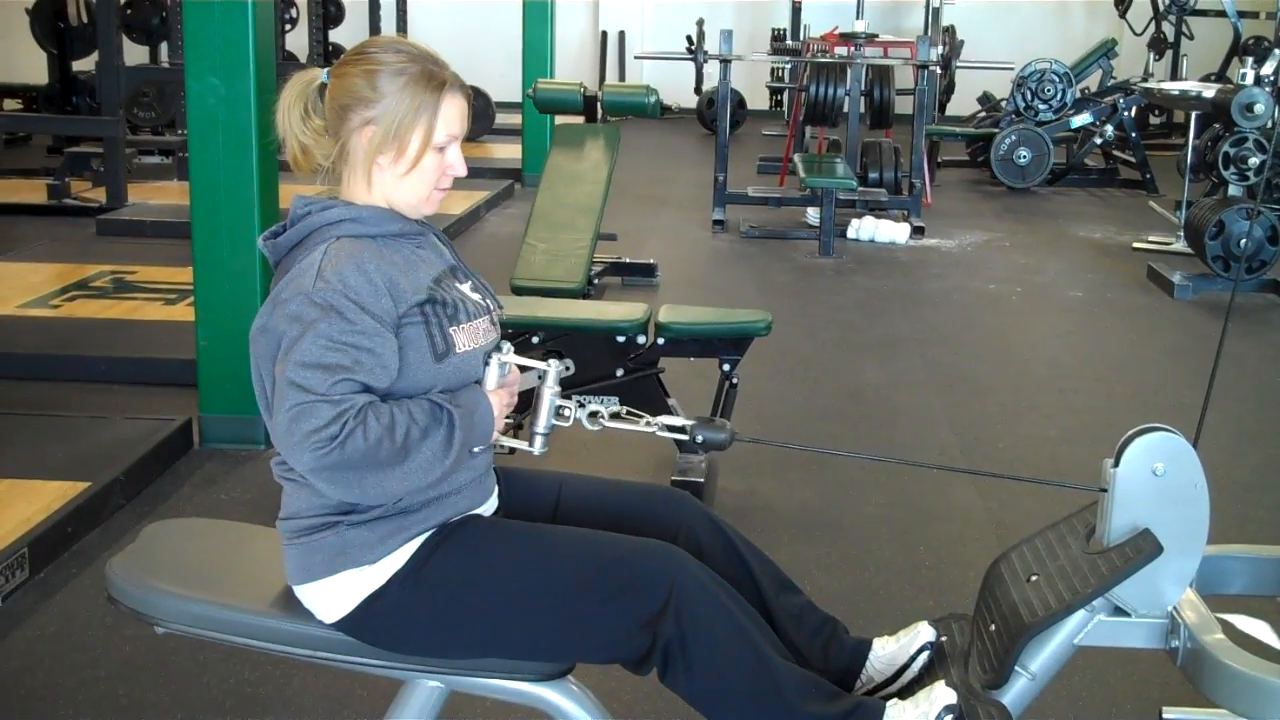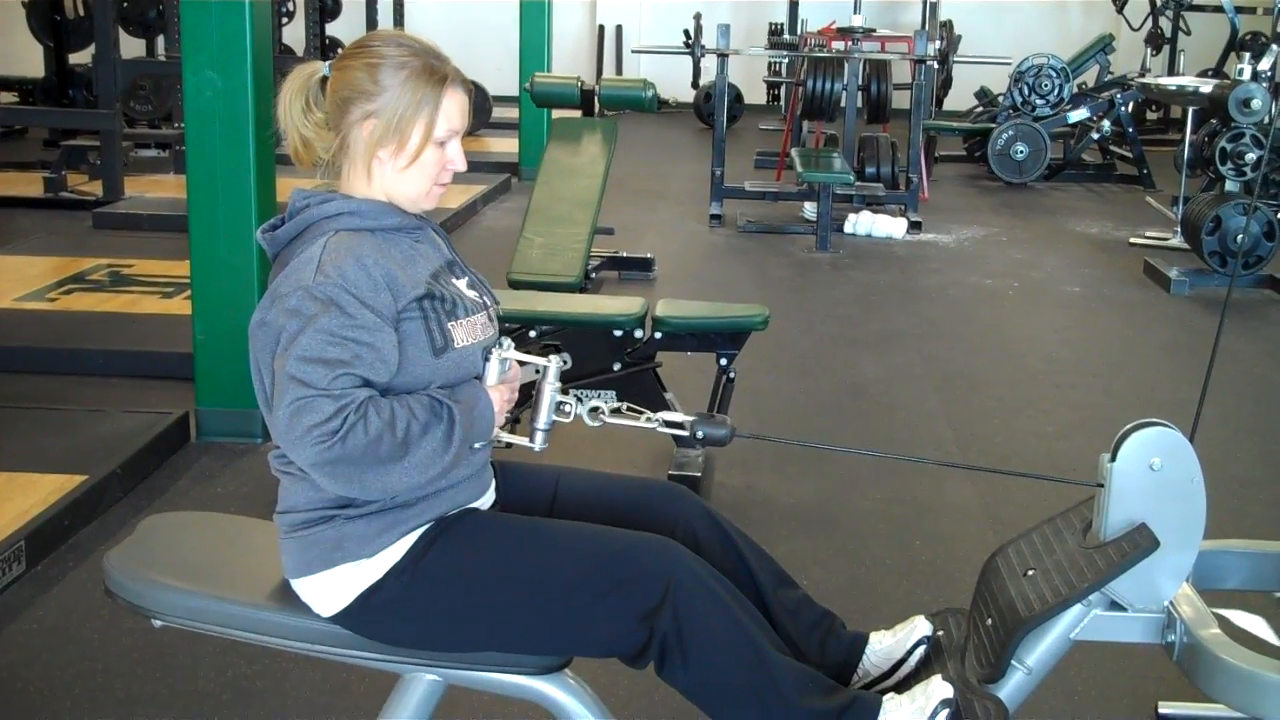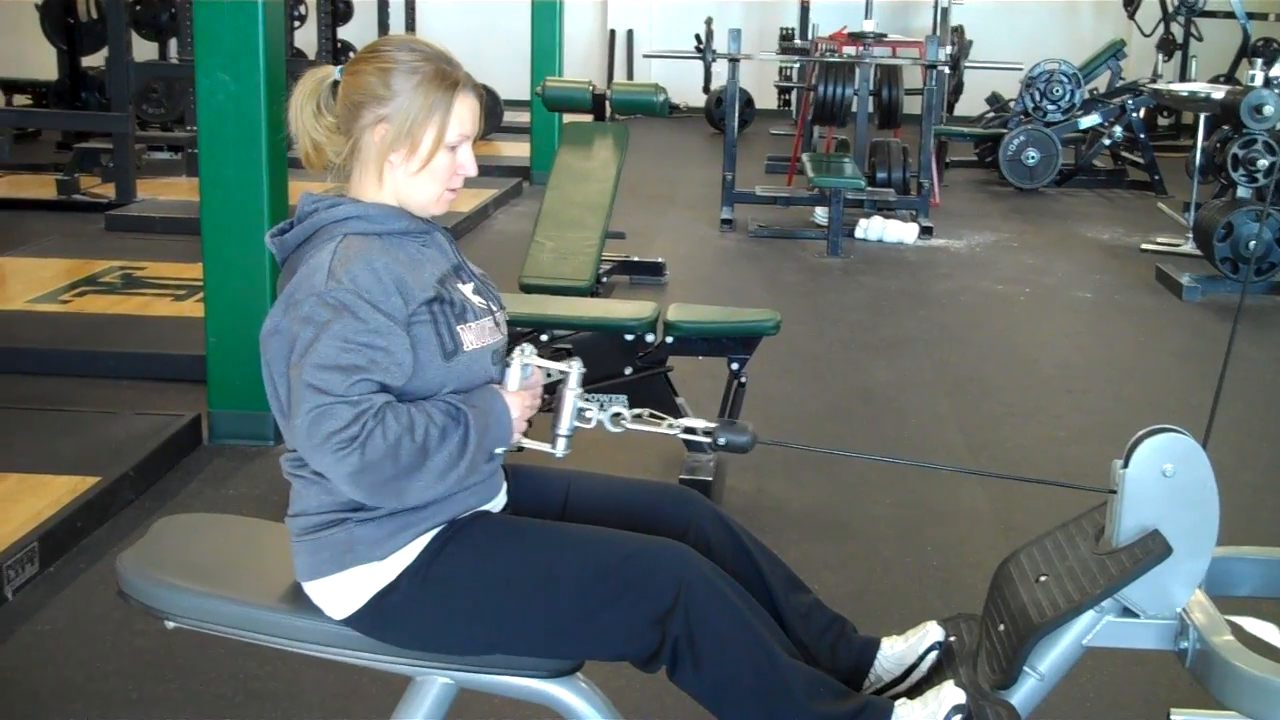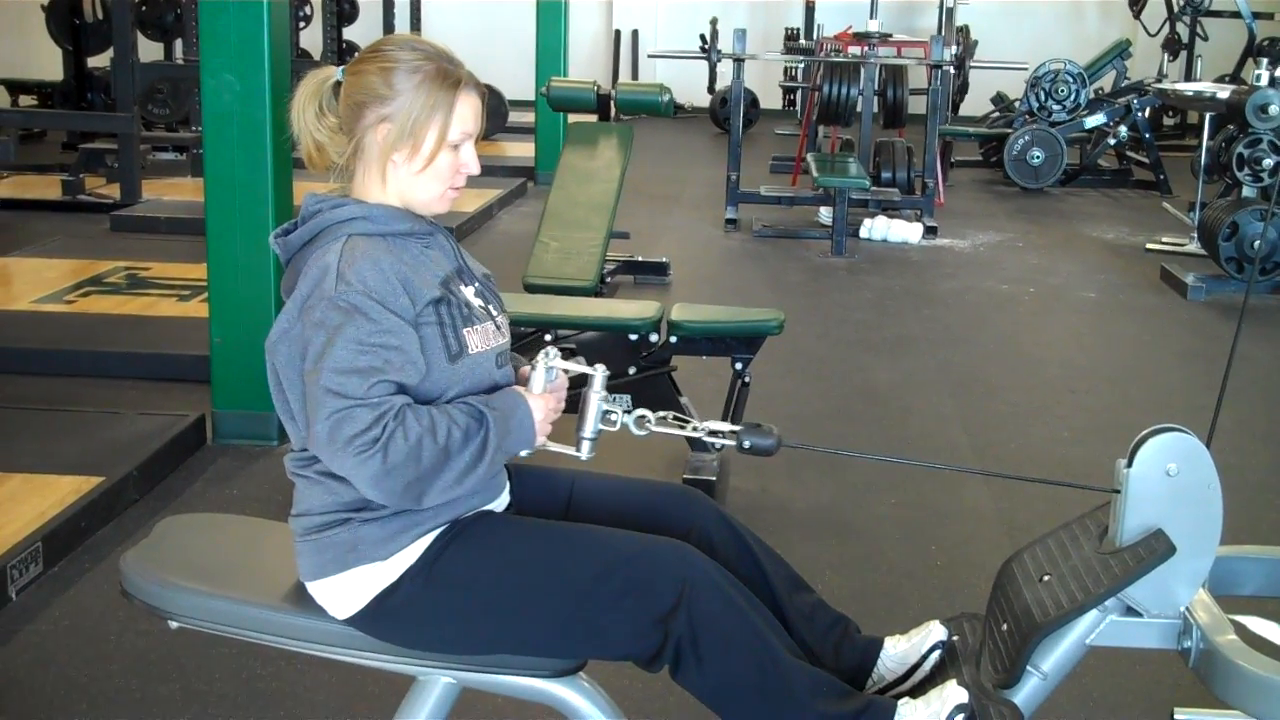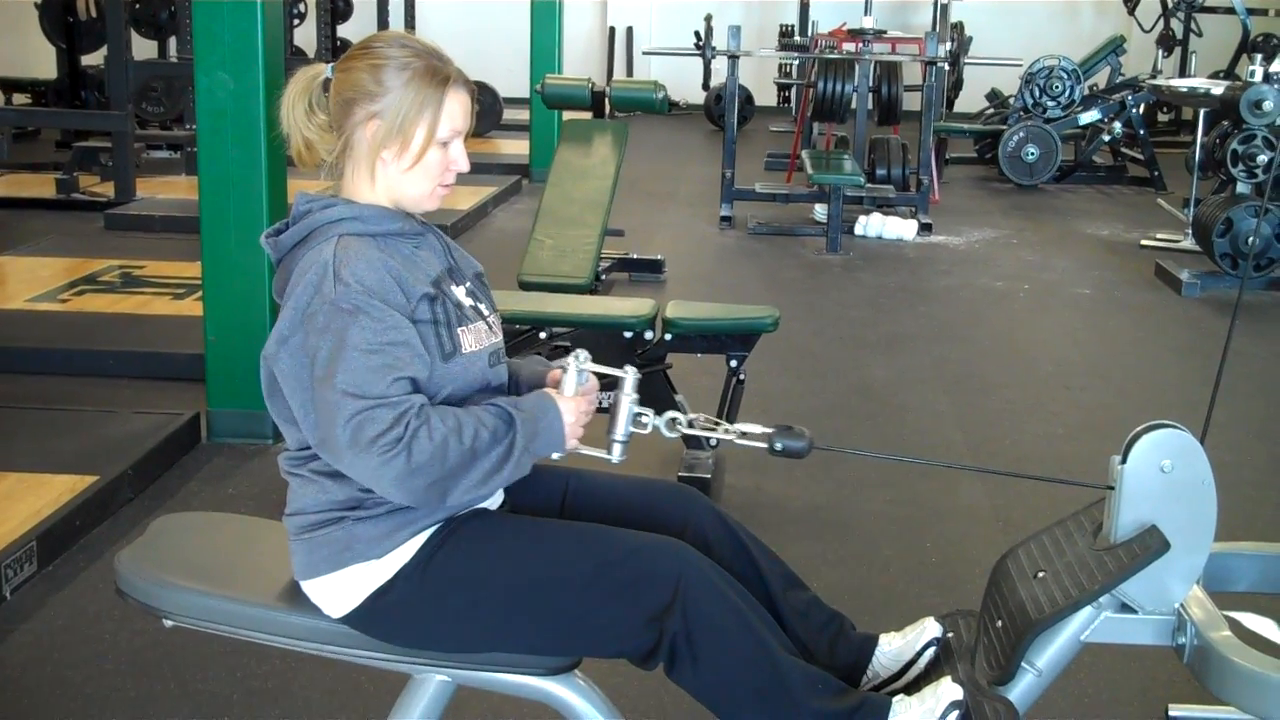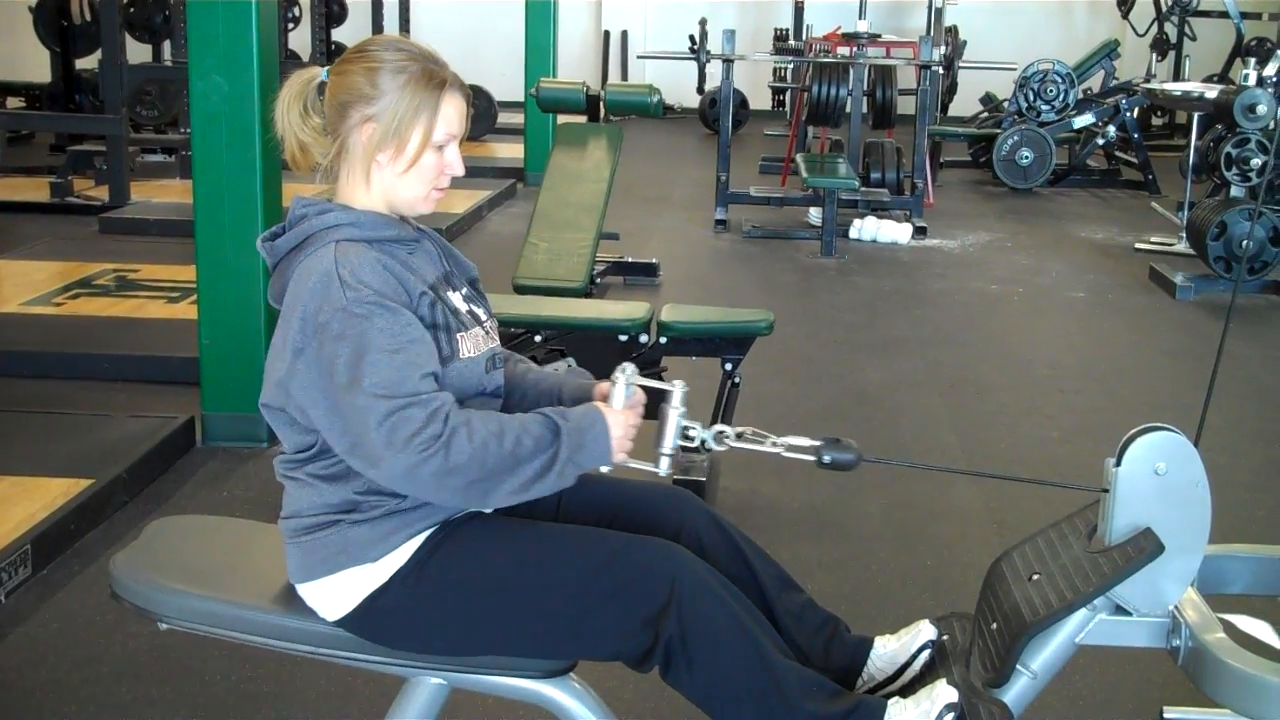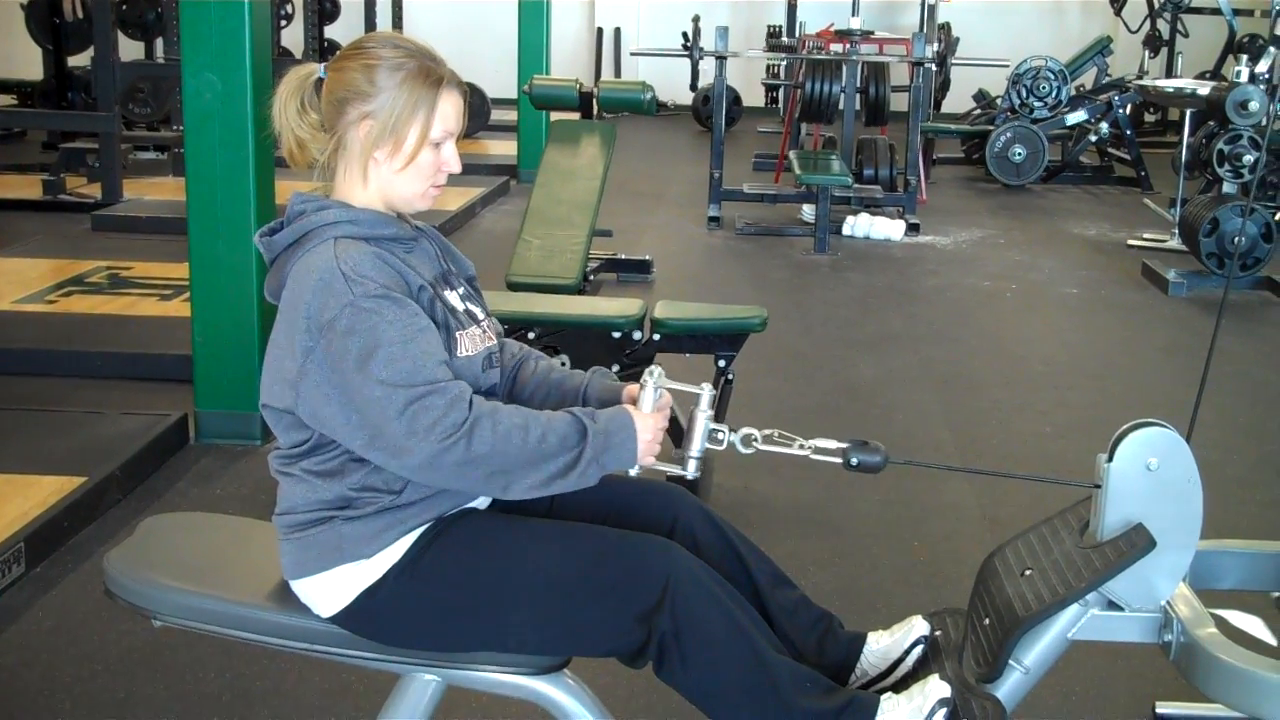
dt=0.3s
person 1, frame 1
left shoulder: (406, 241)
right shoulder: (336, 279)
right elbow: (325, 442)
left wrist: (499, 386)
right wrist: (473, 417)
left hip: (455, 501)
right hip: (384, 561)
left knee: (671, 516)
right knee: (660, 585)
left ankle: (841, 662)
person 1, frame 2
left shoulder: (403, 235)
right shoulder: (335, 271)
right elbow: (326, 435)
left wrist: (497, 378)
right wrist: (473, 410)
left hip: (451, 494)
right hip: (379, 554)
left knee: (668, 510)
right knee: (658, 577)
left ankle: (835, 656)
person 1, frame 3
left shoulder: (410, 239)
right shoulder: (346, 276)
right elbow: (349, 445)
left wrist: (512, 385)
right wrist: (494, 417)
left hip: (463, 499)
right hip: (392, 558)
left knee: (680, 513)
right knee: (667, 582)
left ankle: (848, 660)
person 1, frame 4
left shoulder: (413, 241)
right shoulder: (352, 277)
right elbow: (371, 448)
left wrist: (522, 382)
right wrist: (514, 419)
left hip: (467, 499)
right hip: (395, 557)
left knee: (683, 513)
right knee: (671, 581)
left ankle: (853, 661)
person 1, frame 5
left shoulder: (407, 239)
right shoulder: (345, 278)
right elbow: (392, 451)
left wrist: (536, 382)
right wrist: (542, 423)
left hip: (462, 500)
right hip: (390, 557)
left knee: (676, 511)
right knee: (667, 579)
left ankle: (847, 658)
person 1, frame 6
left shoulder: (406, 245)
right shoulder: (345, 284)
left elbow: (476, 378)
right elbow: (425, 451)
left wrist: (579, 394)
right wrist: (584, 432)
left hip: (452, 504)
right hip: (384, 561)
left knee: (674, 515)
right knee: (661, 581)
left ankle: (843, 661)
person 1, frame 7
left shoulder: (404, 242)
right shoulder: (343, 282)
left elbow: (493, 366)
right elbow: (450, 436)
left wrist: (605, 396)
right wrist: (611, 435)
left hip: (450, 500)
right hip: (380, 556)
left knee: (666, 512)
right knee: (656, 579)
left ankle: (835, 657)
